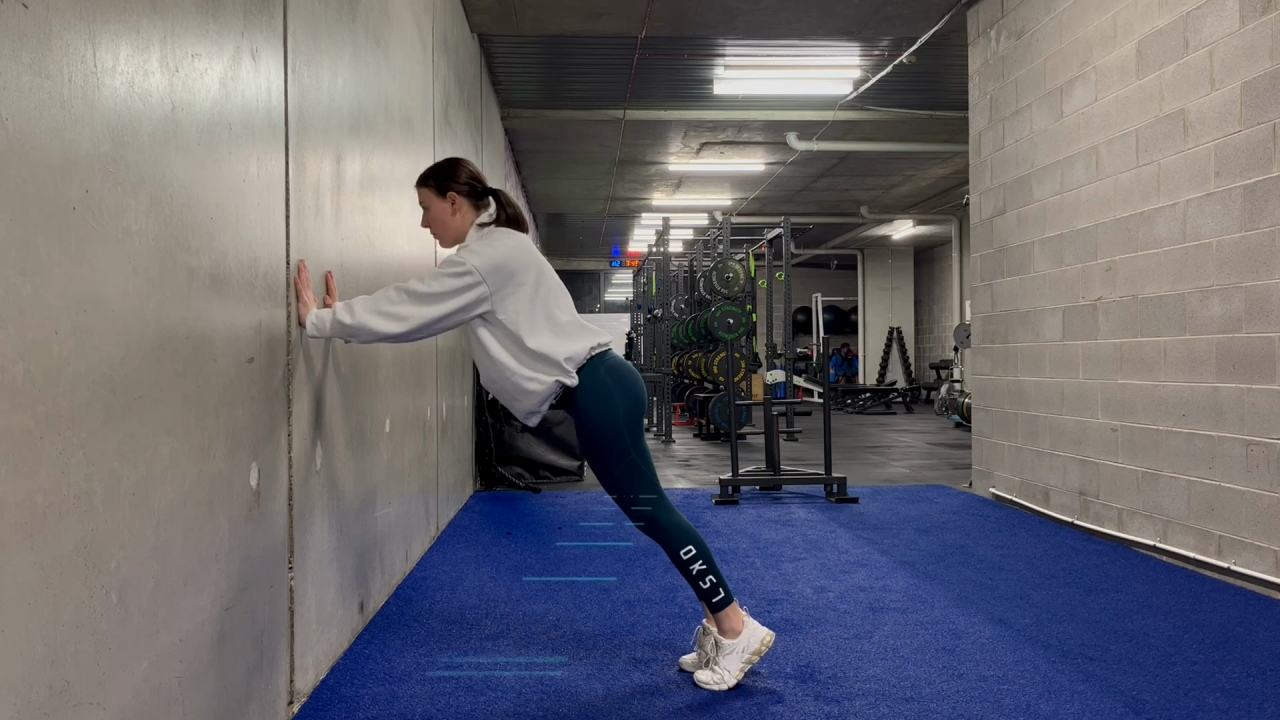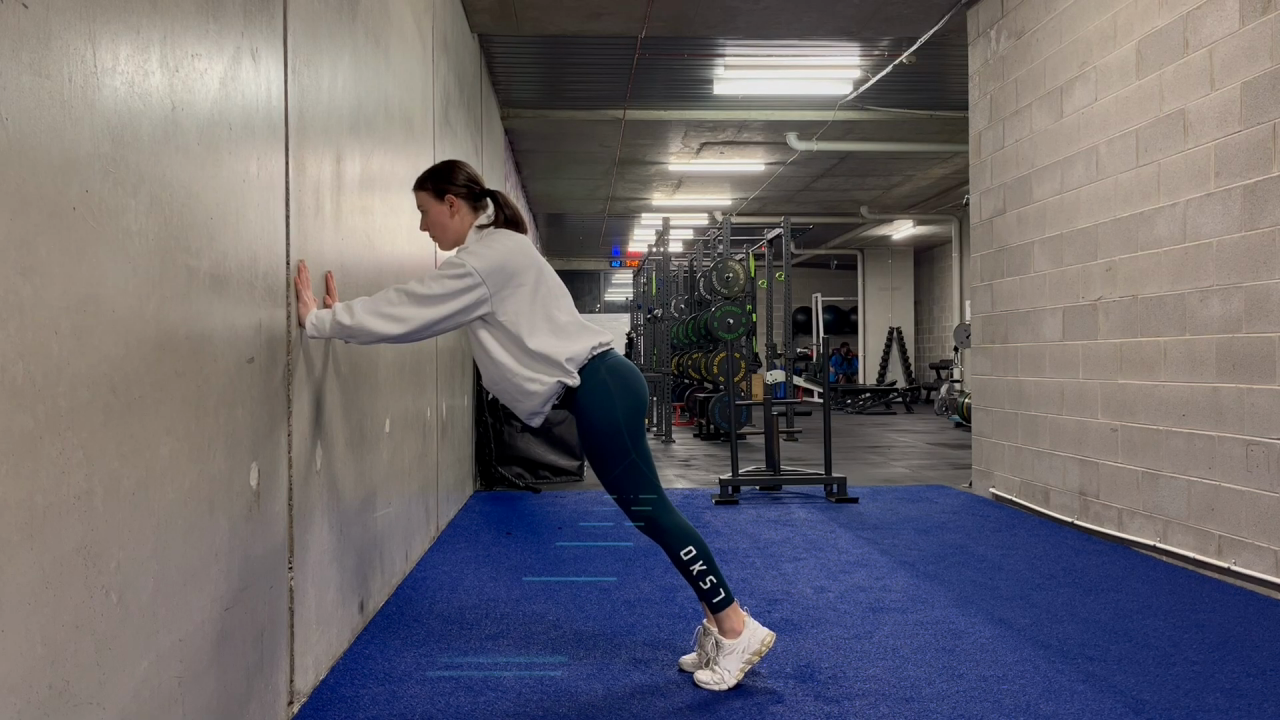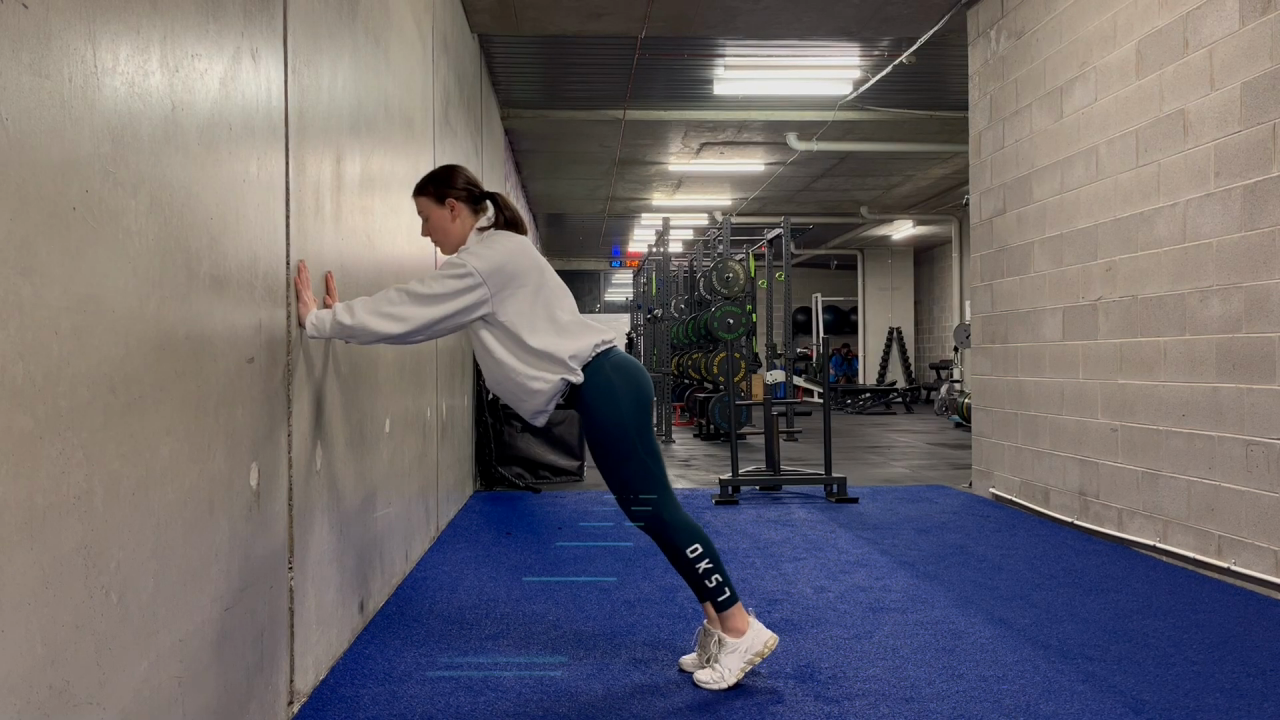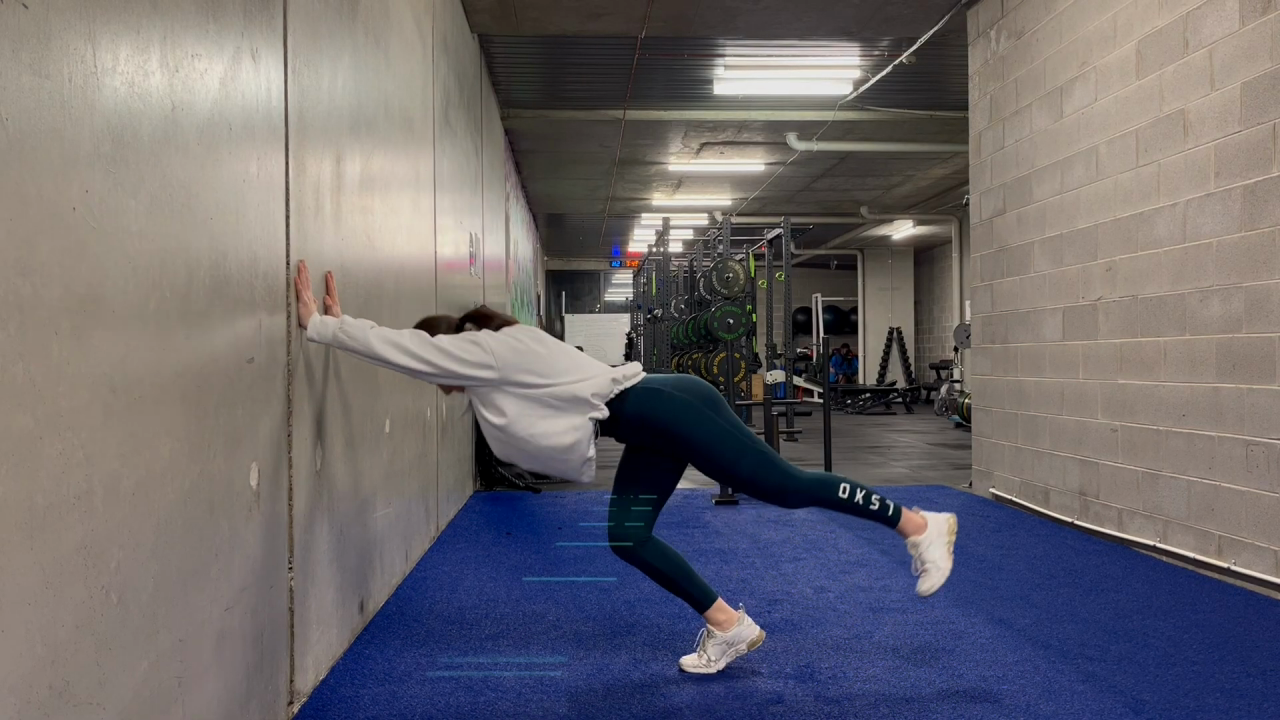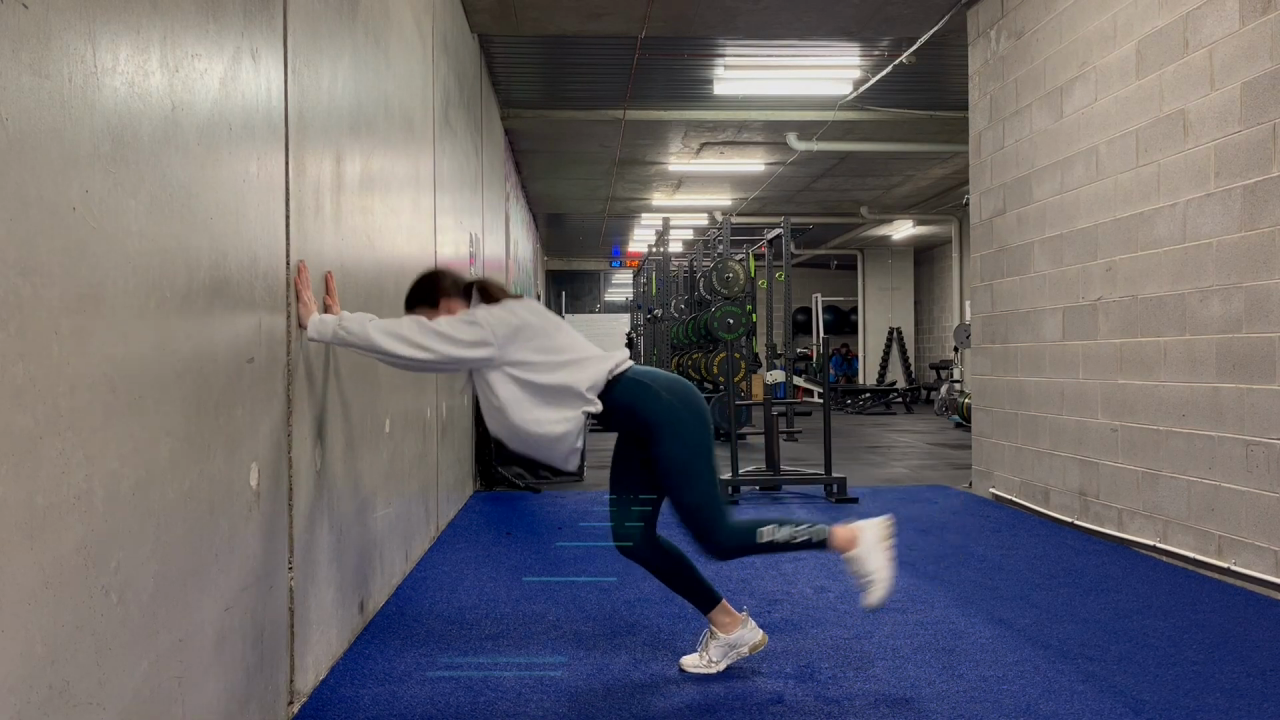
dt=0.7s
person 1, frame 1
left shoulder: (488, 256)
right shoulder: (494, 251)
left elbow: (408, 309)
right elbow: (418, 311)
left wrist: (320, 319)
right wrist: (345, 316)
left hip: (596, 389)
right hip: (596, 387)
left knee: (648, 510)
right knee: (646, 510)
left ankle: (736, 629)
right ankle: (720, 624)
person 1, frame 2
left shoulder: (486, 258)
right shoulder: (493, 253)
left elbow: (407, 311)
right elbow: (415, 311)
left wrist: (318, 320)
right wrist: (345, 315)
left hip: (598, 388)
right hip: (597, 387)
left knee: (648, 510)
right knee: (645, 510)
left ankle: (737, 629)
right ankle: (720, 624)
person 1, frame 3
left shoulder: (487, 259)
right shoulder: (492, 257)
left elbow: (405, 312)
right elbow: (412, 313)
left wrist: (317, 319)
right wrist: (341, 314)
left hip: (606, 387)
right hip: (602, 388)
left knee: (656, 509)
right knee: (646, 511)
left ankle: (742, 629)
right ankle: (722, 622)
person 1, frame 4
left shoulder: (488, 350)
right shoulder: (493, 356)
left elbow: (408, 350)
right elbow: (411, 350)
left wrist: (319, 325)
right wrist: (337, 323)
left hip: (667, 410)
right hip: (653, 426)
left knee: (784, 486)
right knee: (627, 536)
left ankle: (920, 527)
right ankle: (727, 624)
person 1, frame 5
left shoulder: (491, 324)
right shoulder: (497, 323)
left elbow: (414, 340)
right elbow: (419, 344)
left wrist: (320, 323)
right wrist: (336, 320)
left hip: (663, 413)
right hip: (643, 420)
left knee: (718, 535)
right knee: (631, 536)
left ankle: (851, 539)
right ankle: (731, 626)
